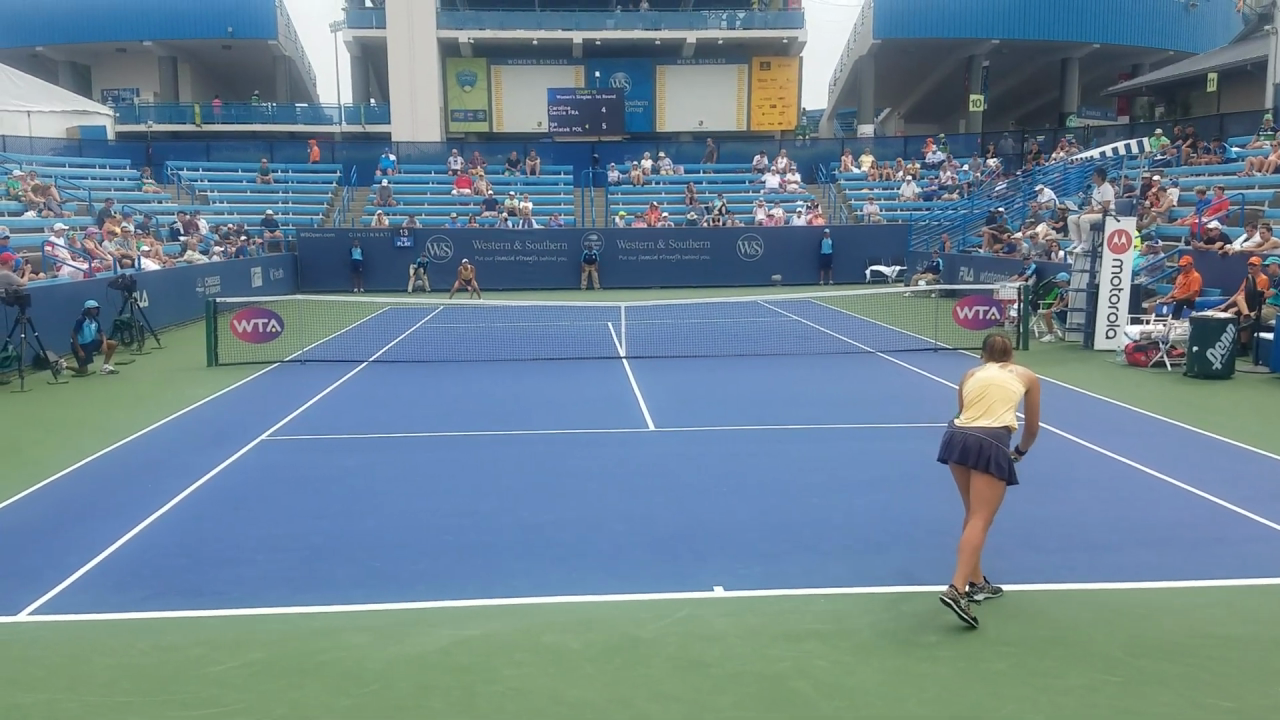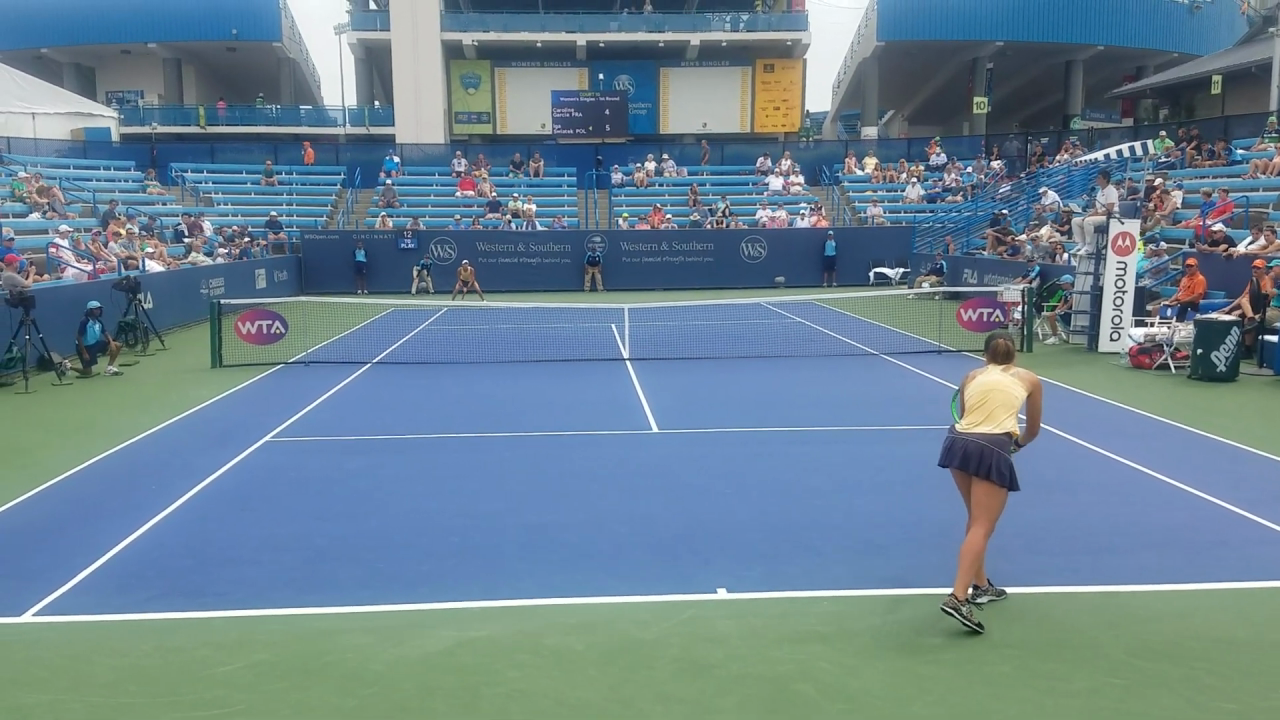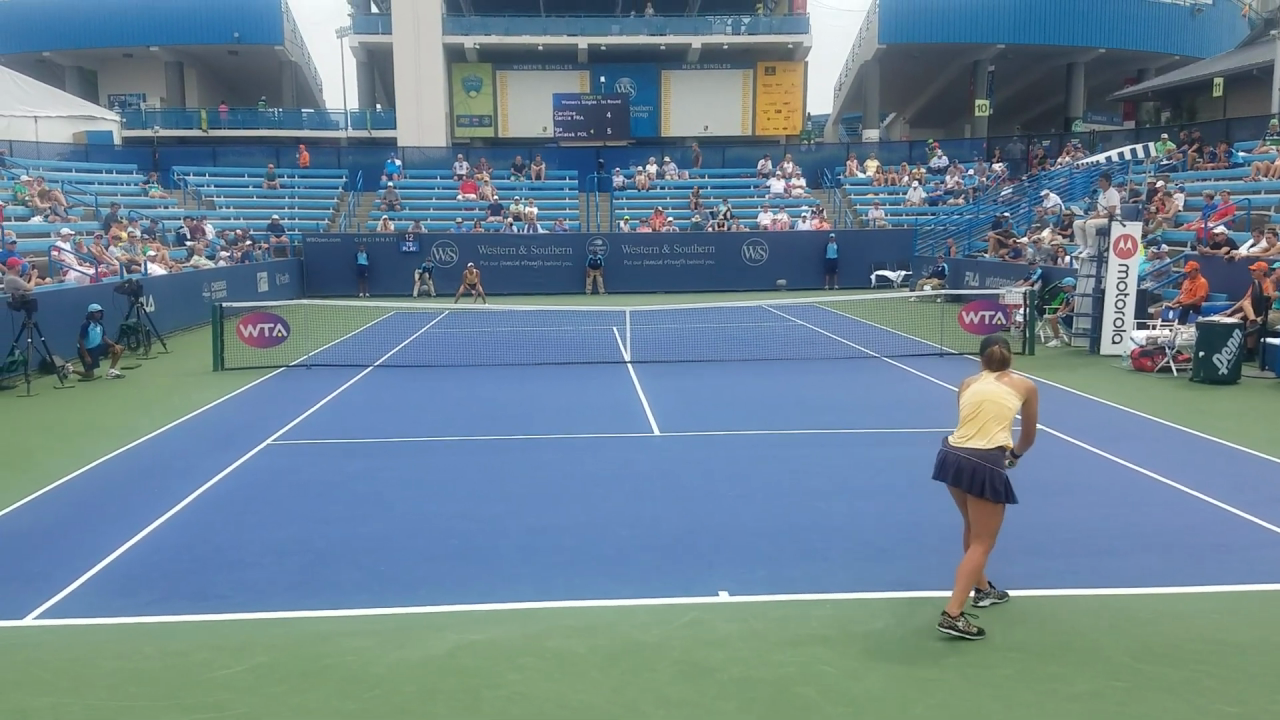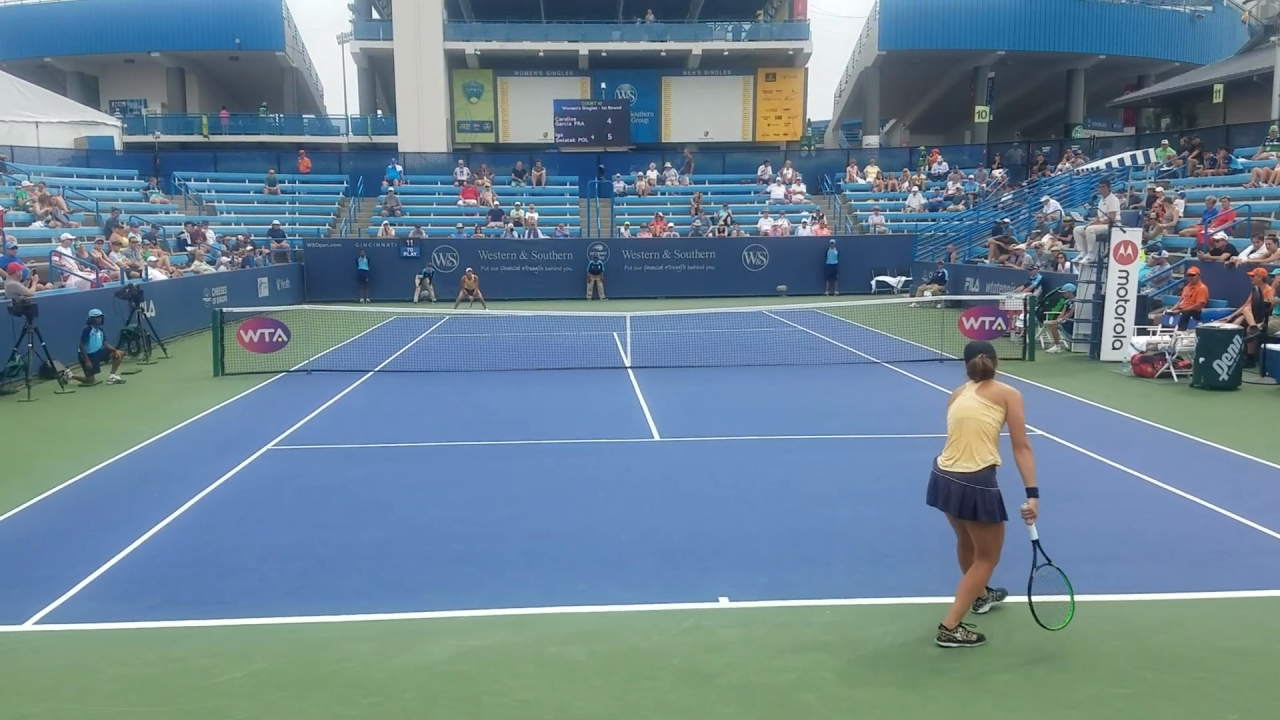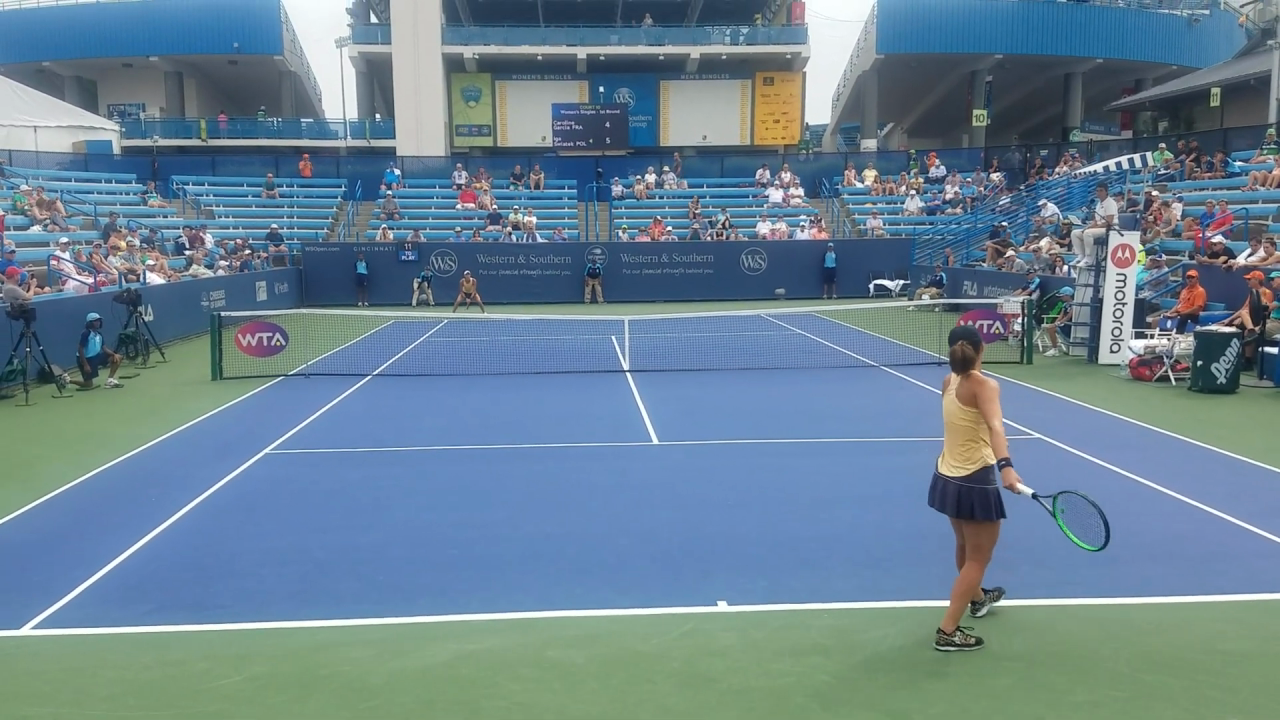
dt=0.4s
person 1, frame 1
left shoulder: (971, 374)
right shoulder: (1026, 376)
right elbow: (1032, 428)
right wrist: (1019, 451)
left hip: (956, 436)
right hip: (991, 443)
left knee: (973, 514)
right knee: (979, 521)
left ankle: (976, 582)
right ankle: (957, 589)
person 1, frame 2
left shoulder: (972, 376)
right shoulder: (1029, 379)
right elbow: (1033, 430)
right wrist: (1017, 443)
left hip: (958, 441)
right hip: (992, 449)
left knee: (976, 519)
right knee: (981, 528)
left ankle: (980, 585)
right ankle: (958, 598)
person 1, frame 3
left shoulder: (968, 383)
right shoulder: (1025, 386)
right elbow: (1028, 437)
right wrist: (1014, 455)
left hip: (951, 454)
right hip: (986, 464)
left knee: (973, 528)
right knee: (981, 543)
left ankle: (982, 588)
right ankle: (952, 614)
person 1, frame 4
left shoulder: (957, 395)
right shoulder: (1008, 394)
right elbow: (1021, 446)
right wrist: (1032, 494)
left hip: (942, 477)
right hip: (976, 483)
left knee: (967, 542)
right knee: (987, 557)
left ankle: (980, 595)
right ankle: (950, 627)
person 1, frame 5
left shoulder: (949, 382)
right shoulder: (984, 385)
right elbow: (994, 425)
right wrist: (1006, 465)
left hip: (946, 478)
right hip: (975, 482)
left knee: (966, 546)
right knee: (978, 559)
left ankle: (977, 597)
right ankle: (948, 631)
